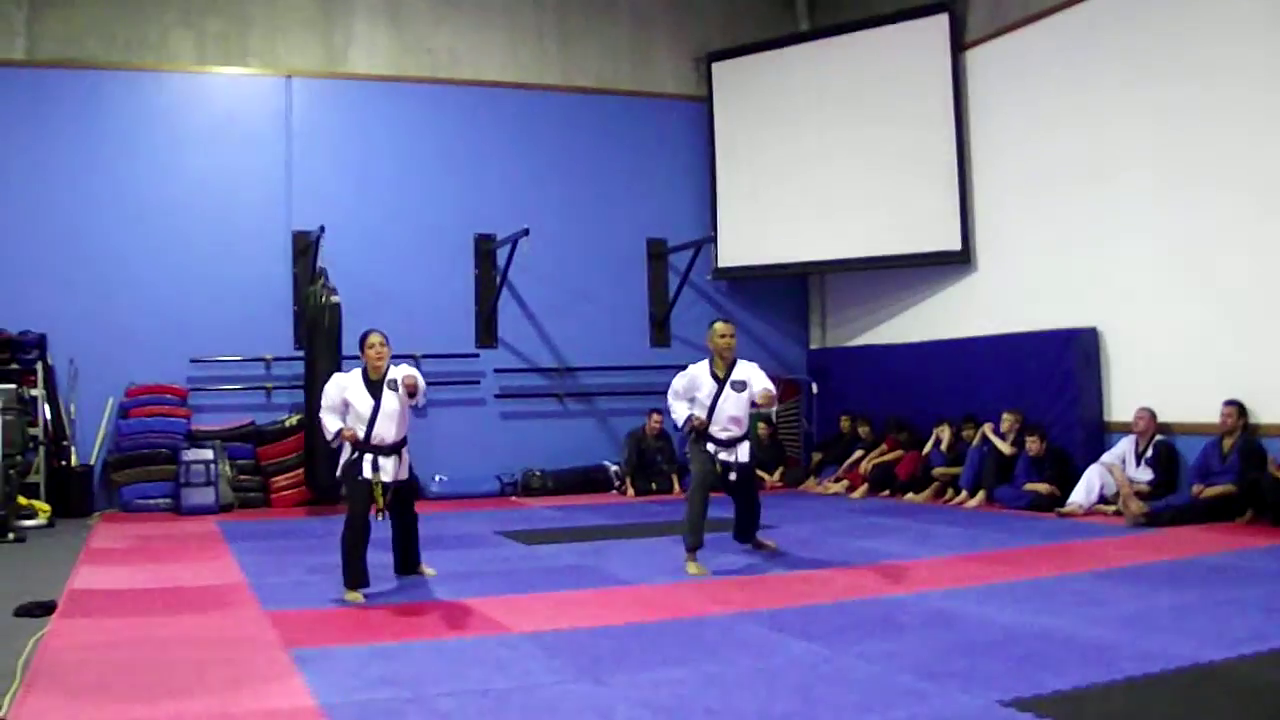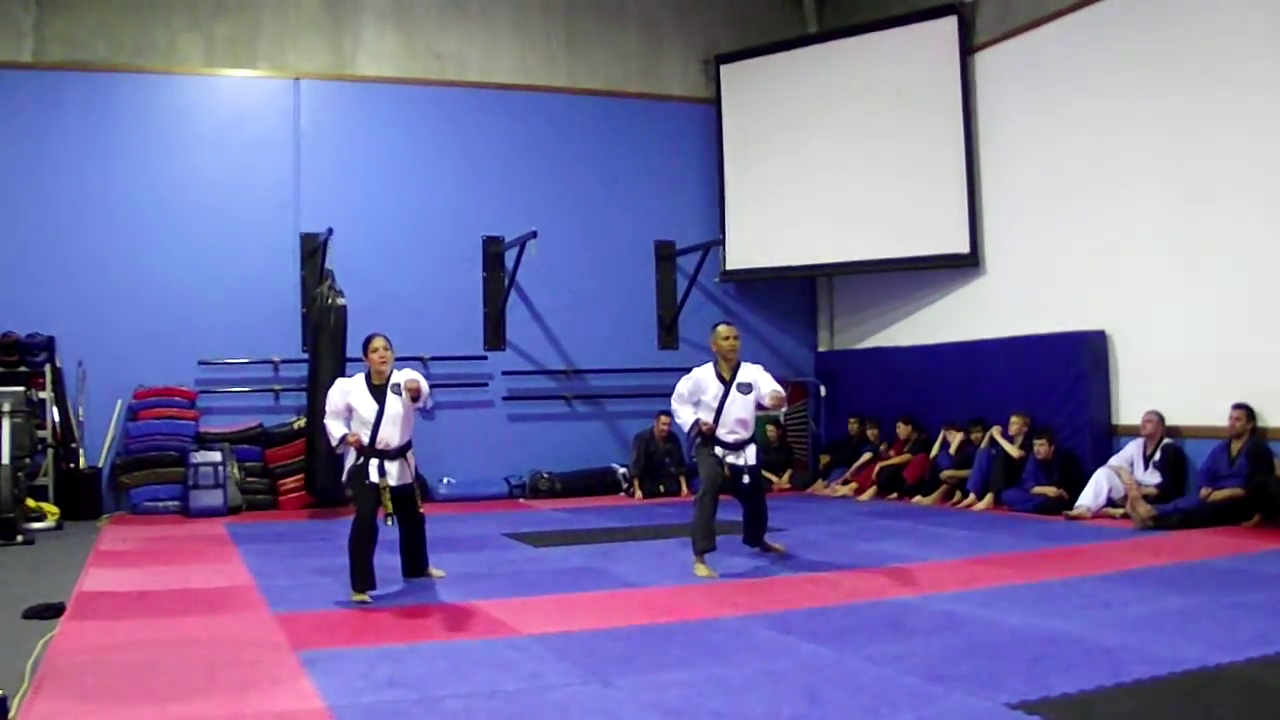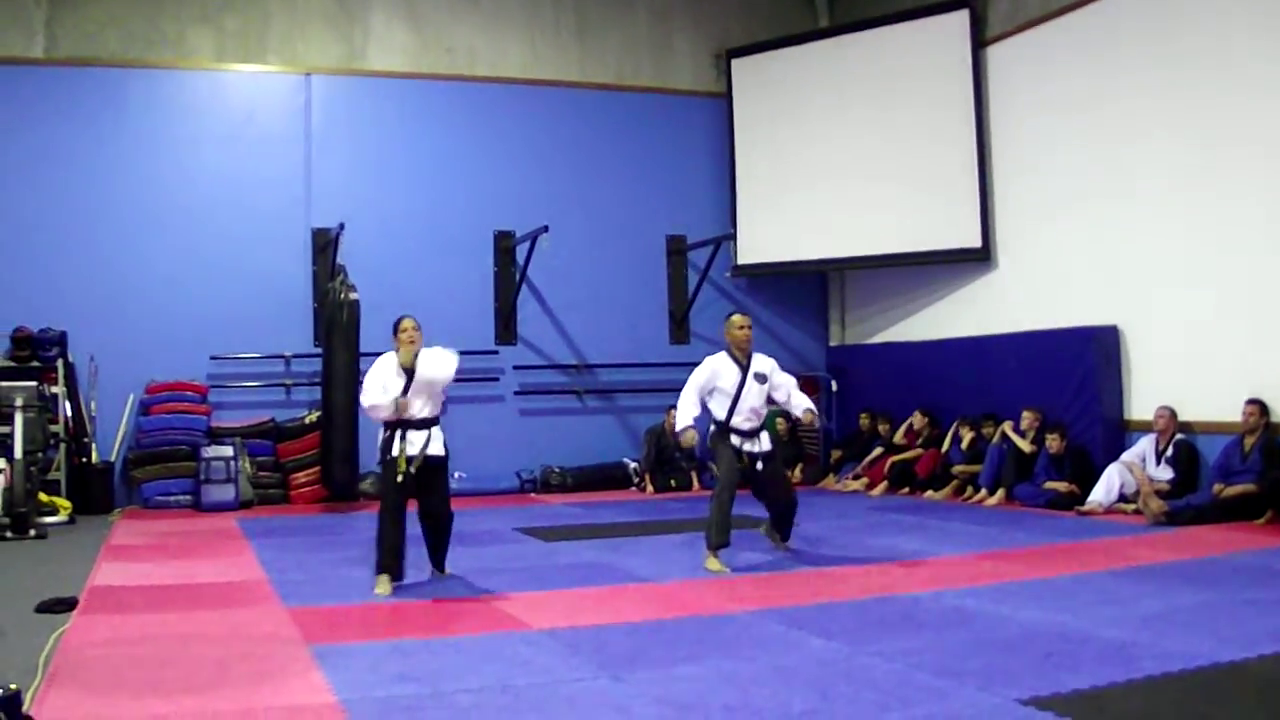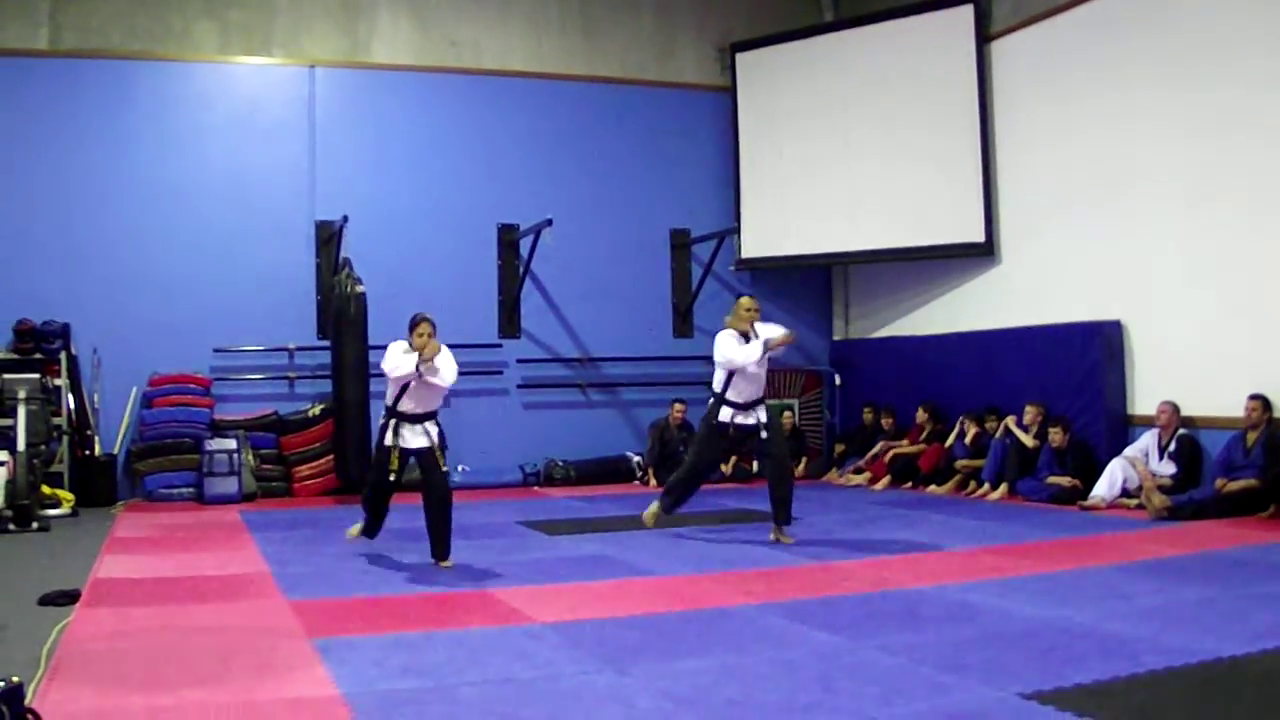
dt=0.5s
person 1, frame 1
left shoulder: (401, 375)
right shoulder: (346, 382)
left elbow: (414, 393)
right elbow: (328, 411)
left wrist: (412, 386)
right wrist: (339, 432)
left hip: (394, 460)
right hip: (360, 460)
left knee: (405, 516)
right knee: (357, 518)
left ankle: (410, 564)
right ankle: (353, 584)
person 1, frame 2
left shoulder: (405, 380)
right shoulder: (349, 387)
left elbow: (421, 395)
right elbow: (333, 417)
left wrist: (416, 390)
right wrist: (343, 437)
left hip: (400, 463)
right hip: (365, 465)
left knee: (413, 519)
right knee: (365, 521)
left ankle: (418, 566)
right ankle: (361, 586)
person 1, frame 3
left shoulder: (434, 357)
right shoulder: (384, 364)
left elbow: (447, 367)
right elbow: (369, 400)
left wrist: (414, 360)
right wrist: (393, 405)
left hip: (430, 441)
right hip: (397, 442)
left knee: (438, 508)
right knee: (392, 506)
left ankle: (439, 564)
right ankle: (386, 573)
person 1, frame 4
left shoulder: (442, 353)
right shoulder: (397, 349)
left elbow: (446, 379)
right elbow: (393, 371)
left wrist: (429, 363)
right wrist: (422, 360)
left hip: (427, 431)
right hip: (395, 429)
left knee: (438, 491)
right knee: (379, 485)
left ankle: (441, 553)
right ankle: (368, 525)
person 2, frame 1
left shoulder: (749, 370)
right shoulder: (695, 373)
left elbow: (764, 388)
right elbow: (675, 397)
left wrist: (768, 397)
right wrist: (688, 419)
left hip: (737, 448)
right hip: (705, 445)
left knee: (748, 497)
right knee: (698, 489)
left ankle: (751, 538)
right ankle: (691, 555)
person 2, frame 2
left shoulder: (754, 372)
right shoulder: (700, 376)
left elbow: (770, 390)
right elbow: (679, 402)
left wrist: (777, 398)
right wrist: (695, 423)
left hip: (743, 451)
right hip: (711, 448)
left knee: (755, 500)
right knee: (708, 491)
left ankle: (758, 540)
right ankle: (699, 558)
person 2, frame 3
left shoulder: (766, 364)
right shoulder: (713, 364)
left elbow: (789, 390)
right elbow: (690, 395)
left wrist: (807, 410)
right wrist: (686, 426)
left hip: (757, 440)
right hip: (726, 440)
left knee: (783, 495)
right knee: (725, 487)
left ankle: (775, 530)
right ankle: (712, 553)
person 2, frame 4
left shoulder: (765, 333)
right shoulder: (725, 338)
left elbow: (781, 337)
right elbow: (737, 358)
left wrist: (751, 329)
right wrist: (770, 344)
left hip: (756, 415)
right hip: (724, 414)
left knee: (781, 467)
right knee: (697, 464)
left ankle: (779, 528)
right ankle: (661, 504)
